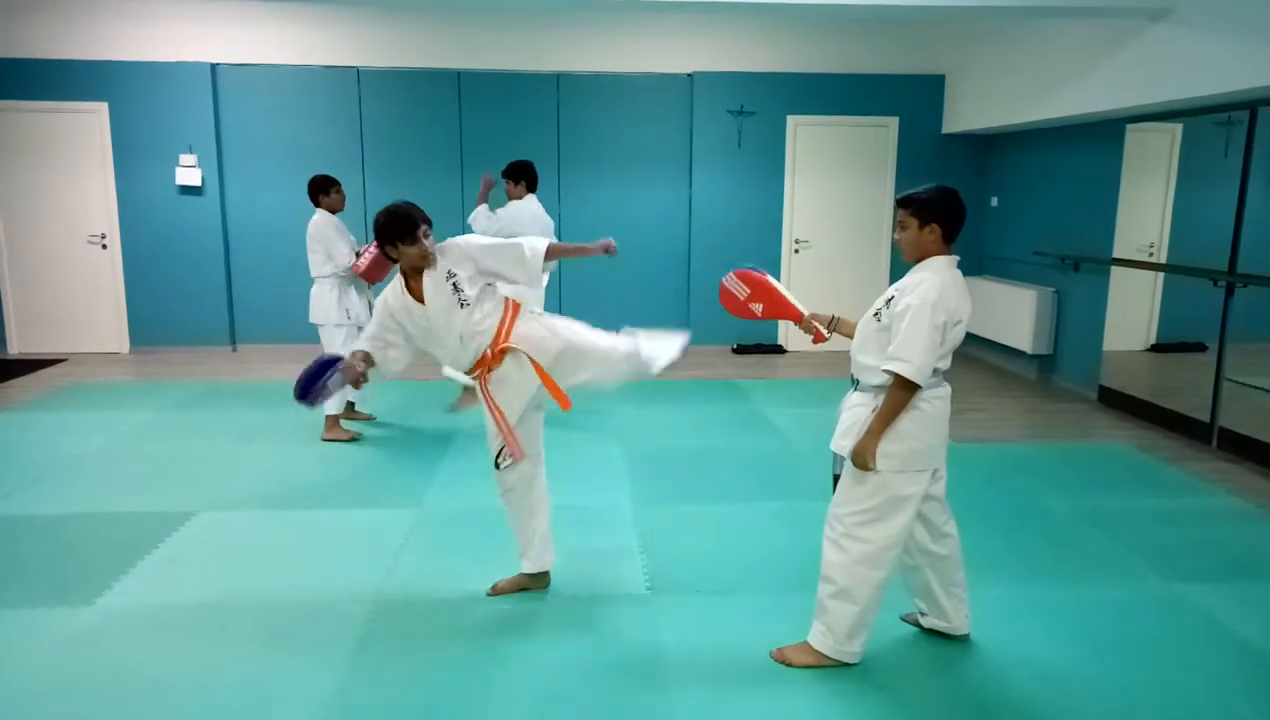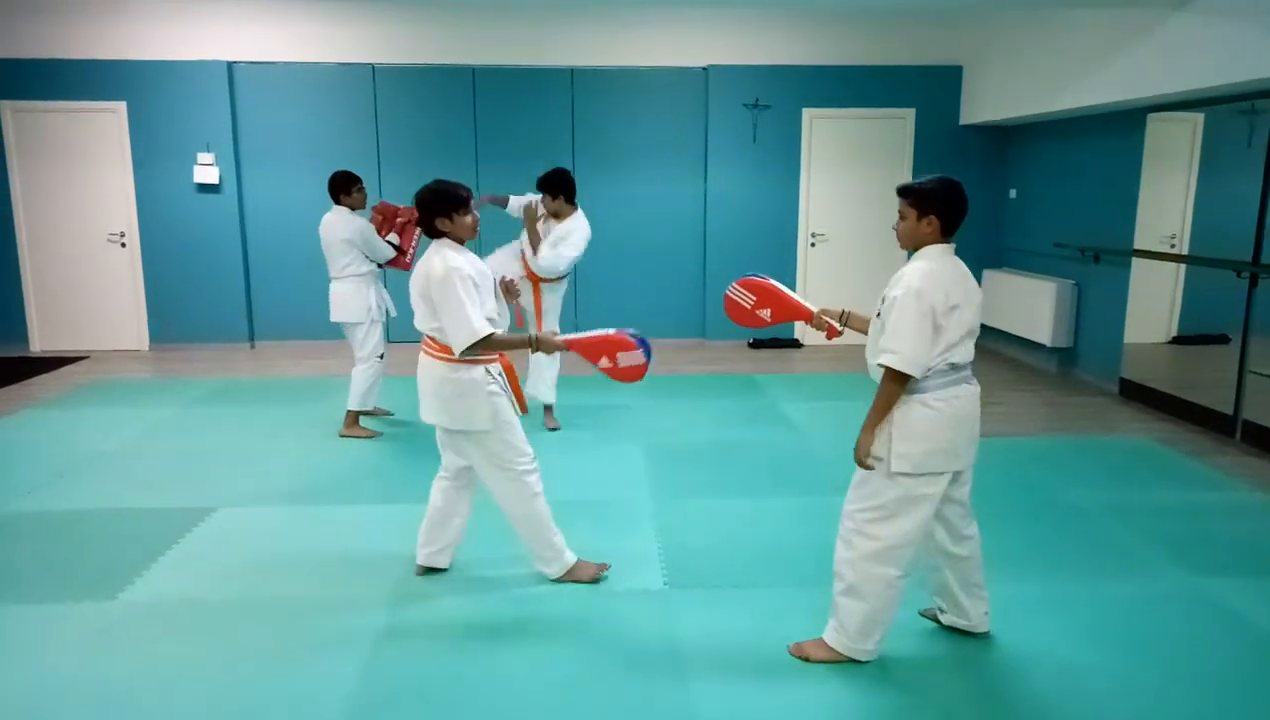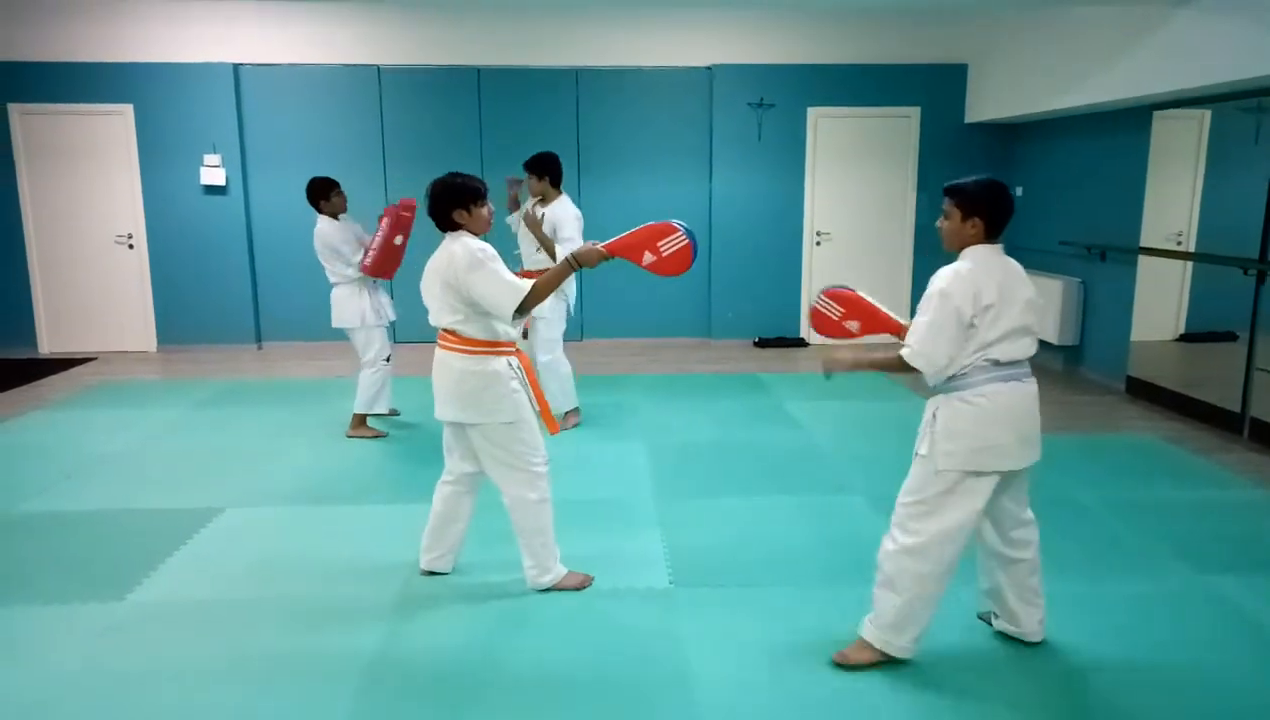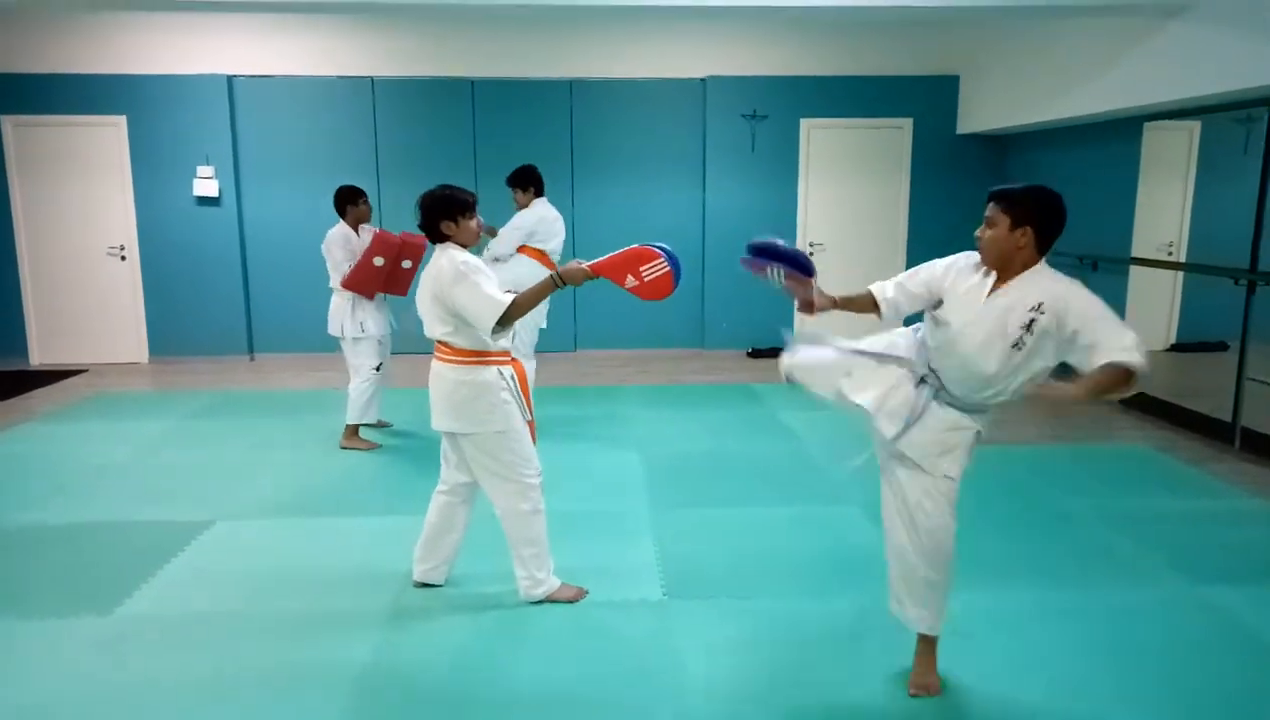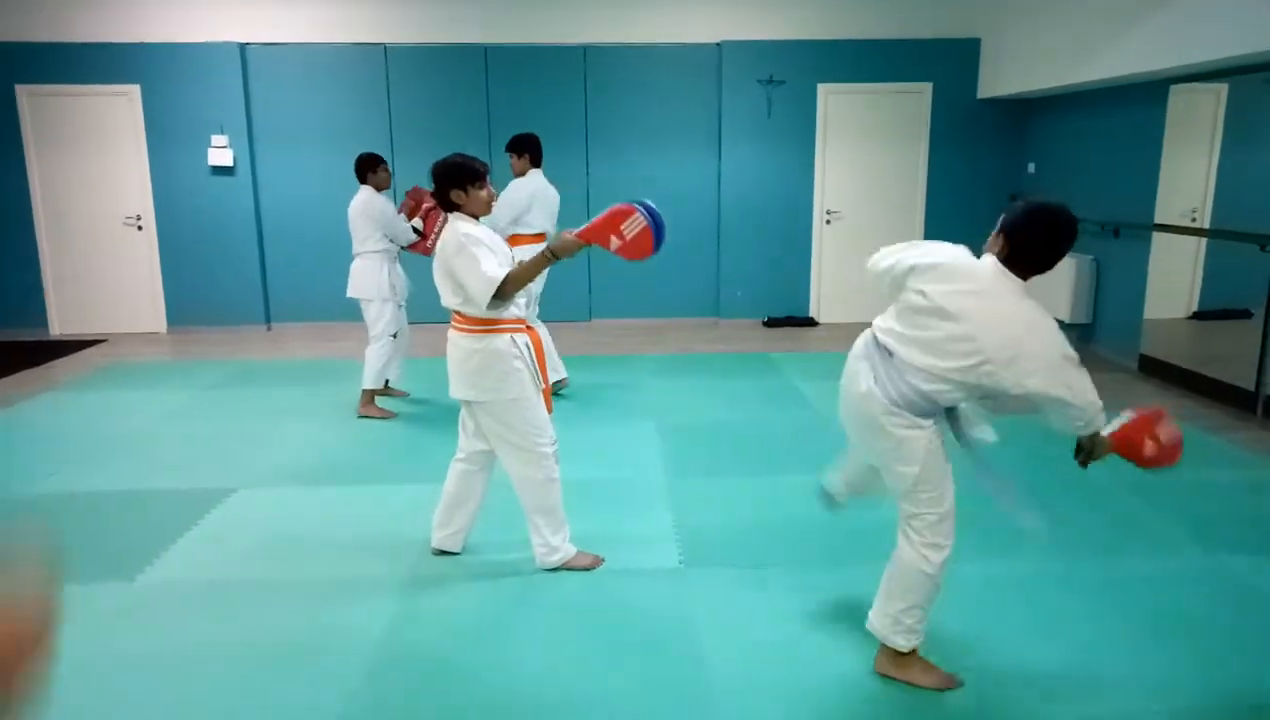
dt=0.7s
person 1, frame 1
left shoulder: (929, 289)
right shoulder: (937, 280)
left elbow: (907, 373)
right elbow: (892, 337)
left wrist: (871, 436)
right wrist: (830, 322)
left hip: (898, 421)
right hip: (916, 421)
left knee: (856, 530)
right knee: (926, 520)
left ankle: (833, 641)
right ankle: (946, 615)
person 1, frame 2
left shoulder: (917, 278)
right shoulder: (956, 273)
left elbow: (901, 365)
left wrist: (869, 430)
right wrist: (844, 318)
left hip: (920, 417)
right hip: (954, 408)
left knee: (871, 526)
right knee: (951, 518)
left ankle: (849, 639)
right ankle: (966, 612)
person 1, frame 3
left shoulder: (955, 279)
right shoulder: (1016, 276)
left elbow: (920, 359)
left wrist: (854, 361)
right wrist: (921, 329)
left hip: (968, 415)
right hip: (1016, 406)
left knee: (920, 525)
right knee: (1010, 520)
left ankle: (884, 637)
right ankle: (1022, 619)
person 1, frame 4
left shoulder: (1065, 302)
right shoulder: (961, 268)
left elbow: (1125, 361)
right elbow: (890, 295)
left wrist: (1082, 390)
right wrist: (830, 300)
left hip: (944, 424)
right hip: (899, 373)
left knee: (924, 532)
right knee: (819, 359)
left ankle: (925, 651)
right ankle: (794, 360)
person 1, frame 5
left shoulder: (942, 257)
right shoulder: (1036, 334)
left elbow: (883, 266)
right elbow: (1079, 409)
right wrist: (1091, 446)
left hip: (867, 369)
right hip: (899, 415)
right knee: (930, 529)
left ankle: (844, 485)
right ankle: (895, 652)
person 2, frame 1
left shoulder: (463, 252)
right shoulder: (391, 306)
left elbow: (529, 250)
right elbow: (375, 347)
left wrist: (588, 249)
right wrist: (356, 364)
left hip: (528, 345)
right hip: (498, 382)
left knee: (617, 357)
right knee: (515, 473)
left ankle: (662, 349)
right ankle: (536, 568)
person 2, frame 2
left shoulder: (438, 260)
right shoulder: (453, 266)
right elbow: (470, 341)
left wrist: (500, 296)
right wrist: (533, 341)
left hip: (448, 378)
right hip: (468, 382)
left knee: (457, 469)
right knee: (516, 470)
left ankle: (431, 554)
right ankle: (559, 563)
person 2, frame 3
left shoulder: (442, 257)
right shoulder: (473, 253)
right elbow: (521, 302)
right wrist: (574, 260)
left hip: (457, 368)
right hip: (486, 374)
left knee: (461, 470)
right knee: (527, 472)
left ankle: (435, 556)
right ankle: (545, 571)
person 2, frame 4
left shoulder: (439, 266)
right shoulder: (460, 266)
right elbow: (501, 316)
right wrist: (558, 279)
left hip: (456, 379)
right hip: (480, 384)
left knee: (457, 481)
right knee: (521, 481)
left ankle: (428, 568)
right ankle: (539, 582)
person 2, frame 5
left shoulder: (466, 232)
right shoulder: (464, 238)
right elbow: (496, 294)
left wrist: (520, 270)
right wrist: (550, 253)
left hip: (479, 349)
right hip: (493, 353)
left knee: (476, 448)
right knee: (535, 449)
left ankle: (447, 535)
right ankle: (555, 549)
person 3, frame 1
left shoulder: (332, 223)
right shoulder: (323, 223)
left elbow: (353, 260)
right elbow: (347, 262)
left hip: (347, 295)
right hip: (334, 297)
right knee: (342, 359)
left ankle: (348, 408)
right ankle: (331, 426)
person 3, frame 2
left shoulder: (327, 221)
right shoulder: (357, 225)
right elbow: (384, 254)
right wrist: (397, 233)
left hip: (345, 291)
right hip: (360, 293)
left knee: (370, 353)
right knee: (371, 357)
left ankle: (367, 405)
right ankle: (350, 423)
person 3, frame 3
left shoulder: (341, 222)
right shoulder: (329, 232)
left elbow: (365, 243)
right elbow: (363, 261)
left hip: (361, 297)
right hip: (357, 300)
left knee: (376, 356)
right knee: (378, 360)
left ankle: (374, 406)
right ankle: (357, 424)
person 3, frame 4
left shoulder: (369, 232)
right shoulder: (336, 237)
left hip: (372, 306)
right hip: (352, 310)
left knee: (377, 366)
right knee: (367, 370)
left ankle: (366, 416)
right ankle: (350, 434)
person 3, frame 5
left shoulder: (360, 201)
right shoulder: (377, 202)
right elbow: (404, 235)
left wrist: (404, 214)
left hip: (373, 271)
right hip: (377, 273)
left knee: (398, 331)
right knee: (384, 335)
left ankle: (382, 384)
right ankle: (366, 402)
person 4, frame 1
left shoulder: (518, 209)
right shoulder: (543, 217)
left elbow: (482, 226)
right elbow: (551, 259)
left wrist: (483, 193)
left hip: (510, 285)
right hip: (530, 288)
left ankle: (470, 390)
person 4, frame 2
left shoulder: (578, 231)
right shoulder: (543, 207)
left elbow: (545, 264)
right elbow: (515, 203)
left wrist: (531, 228)
right wrist: (491, 200)
left hip: (547, 287)
right hip: (518, 264)
left ankle: (547, 410)
person 4, frame 3
left shoulder: (567, 214)
right shoulder: (537, 204)
left elbow: (569, 258)
right elbow: (516, 224)
left wrist: (538, 231)
right wrist: (513, 197)
left hip: (551, 289)
right hip: (528, 282)
left knee: (548, 352)
right knee: (525, 342)
left ankle: (569, 408)
person 4, frame 4
left shoulder: (529, 216)
right shoulder: (556, 218)
left elbow: (502, 248)
left wrist: (486, 251)
right wrist: (496, 233)
left hip: (520, 273)
right hip: (540, 281)
right knee: (522, 351)
person 4, frame 5
left shoulder: (521, 186)
right shoulder: (549, 190)
left elbow: (496, 221)
left hip: (522, 258)
right hip: (533, 257)
right knee: (529, 322)
right ankle: (554, 375)
